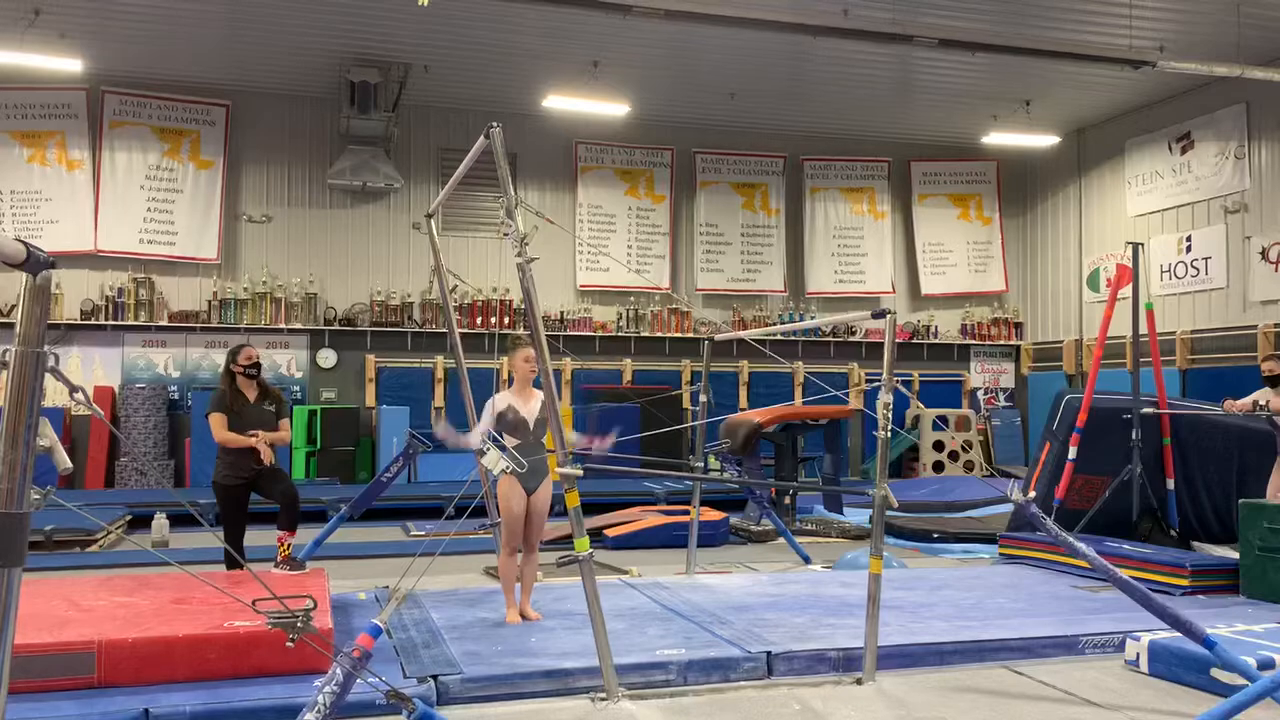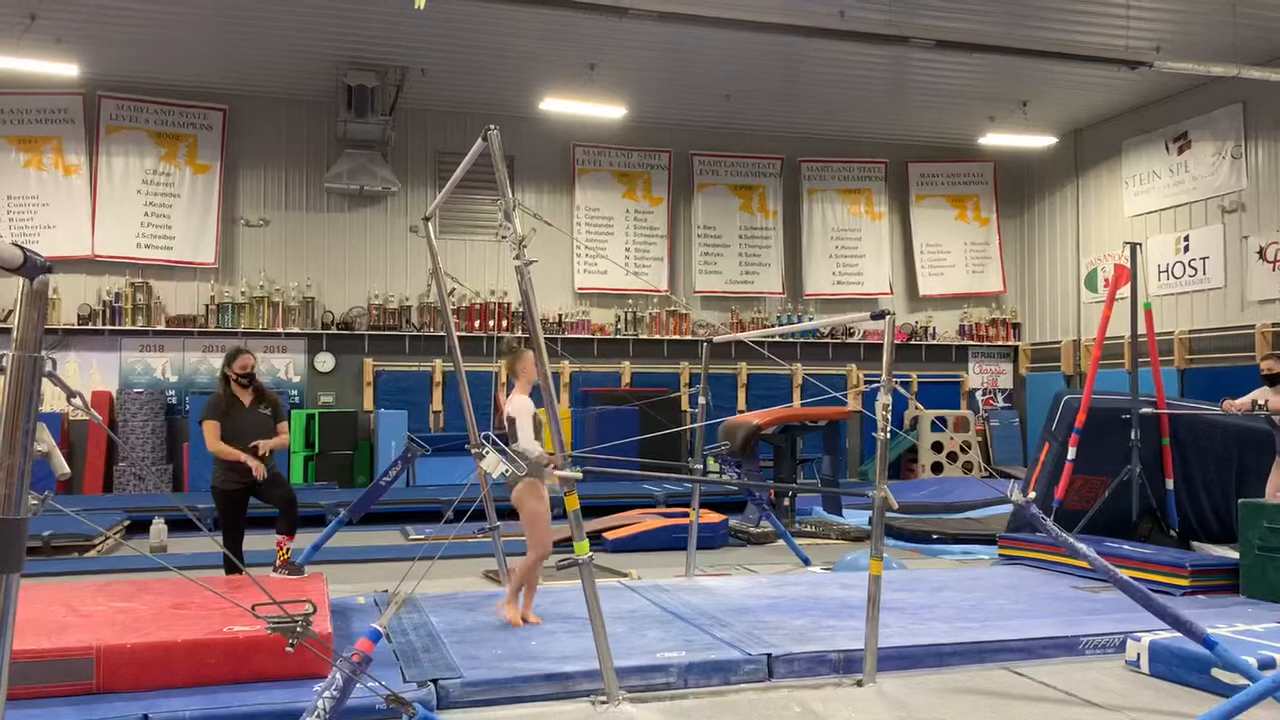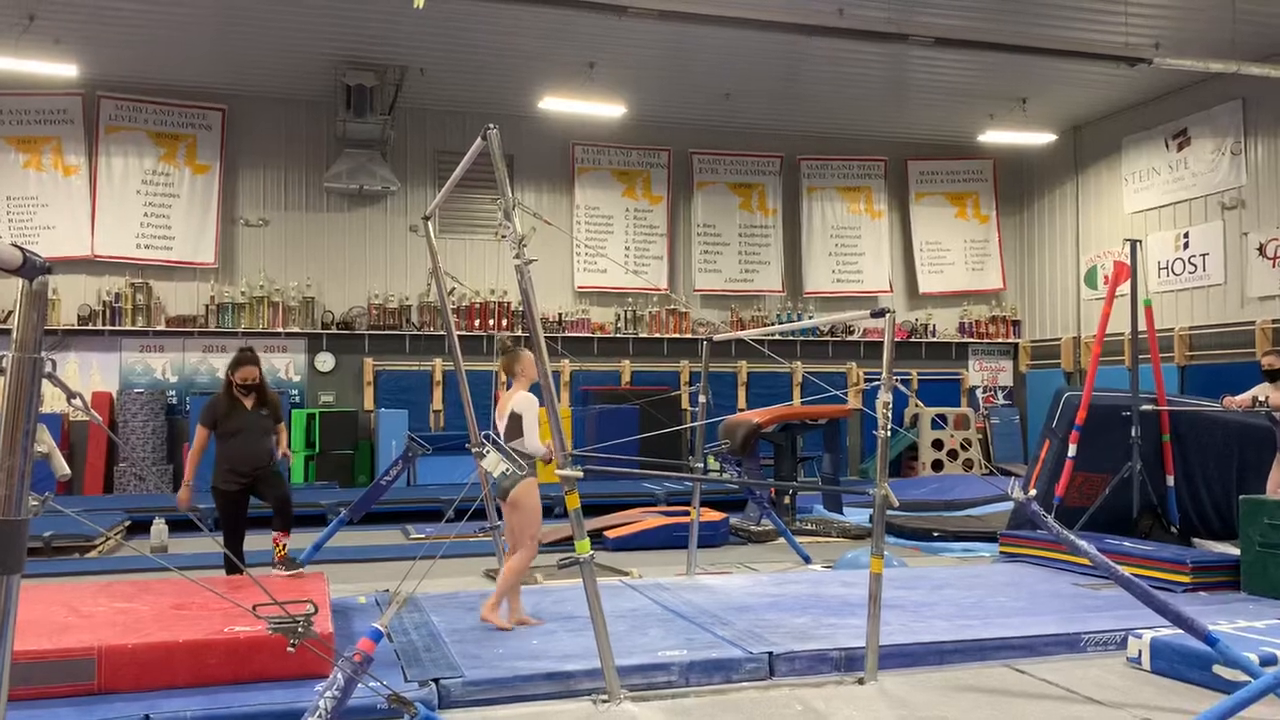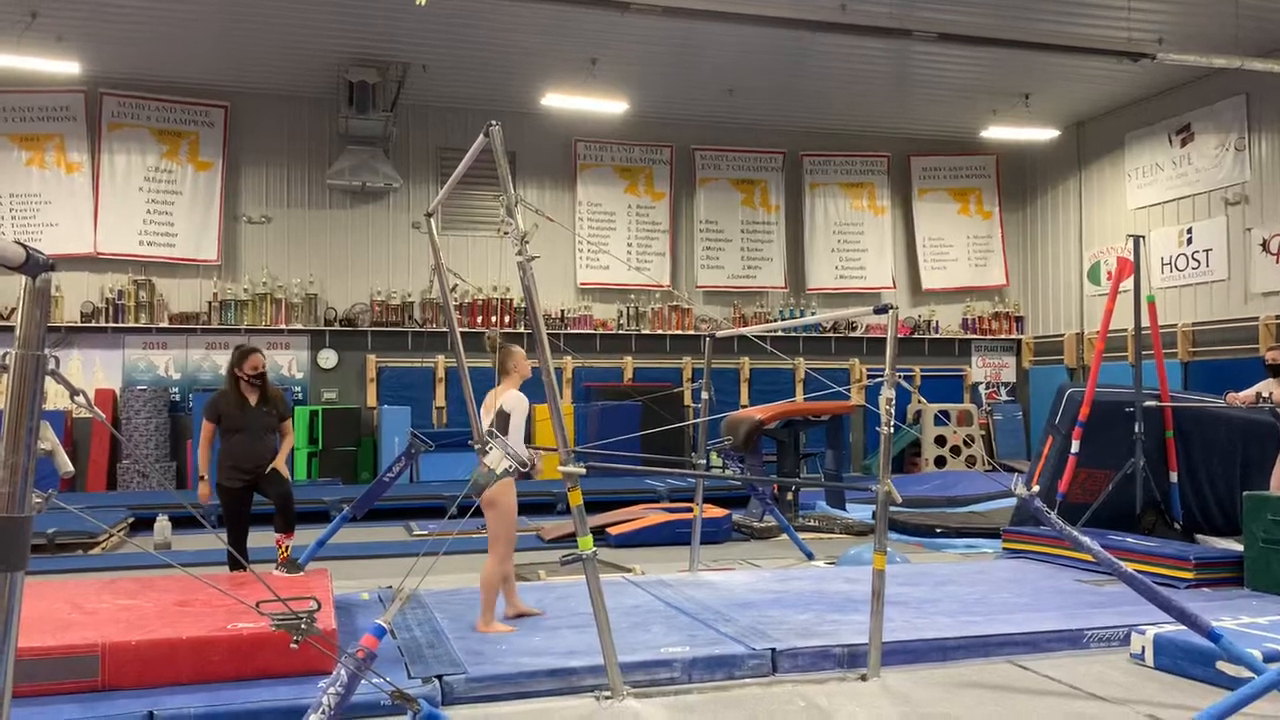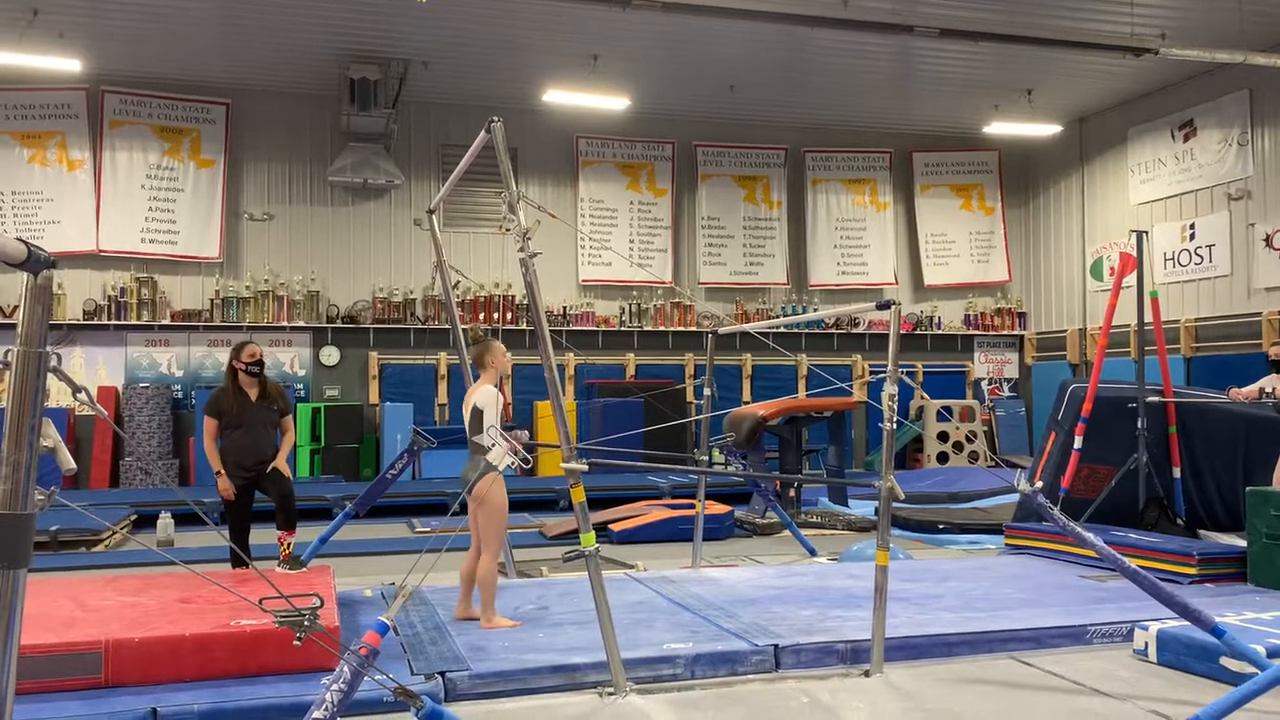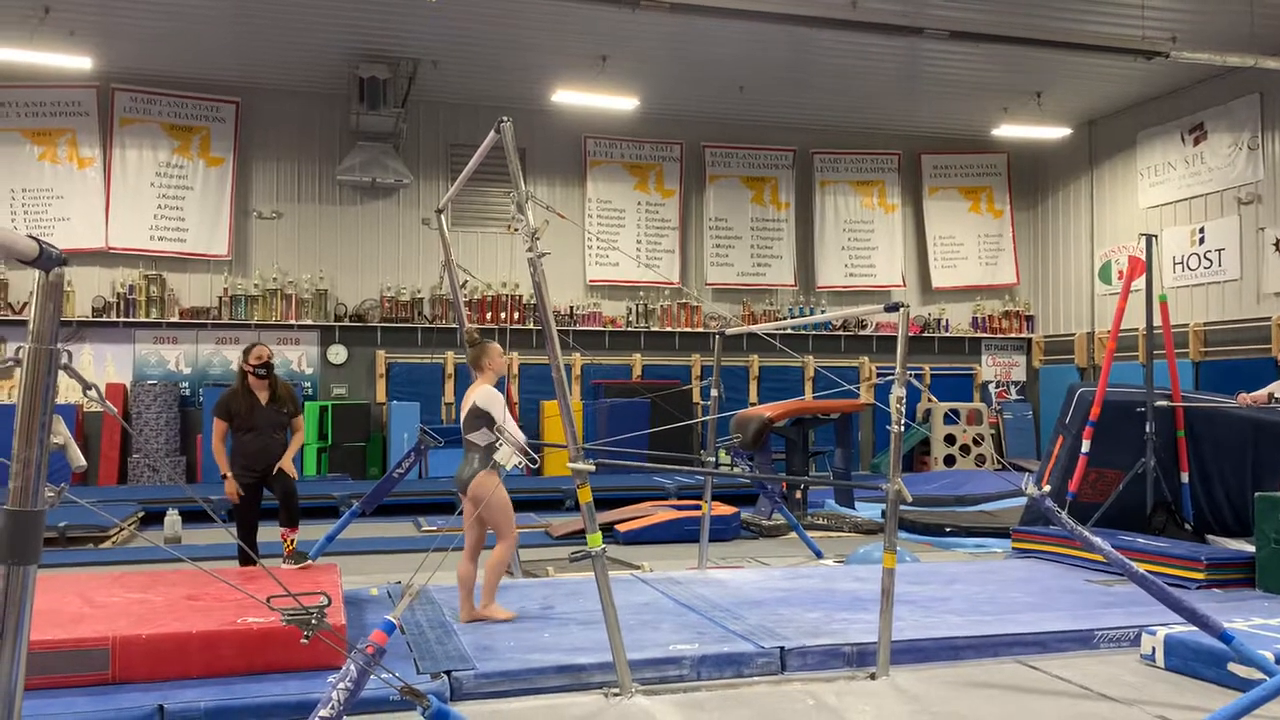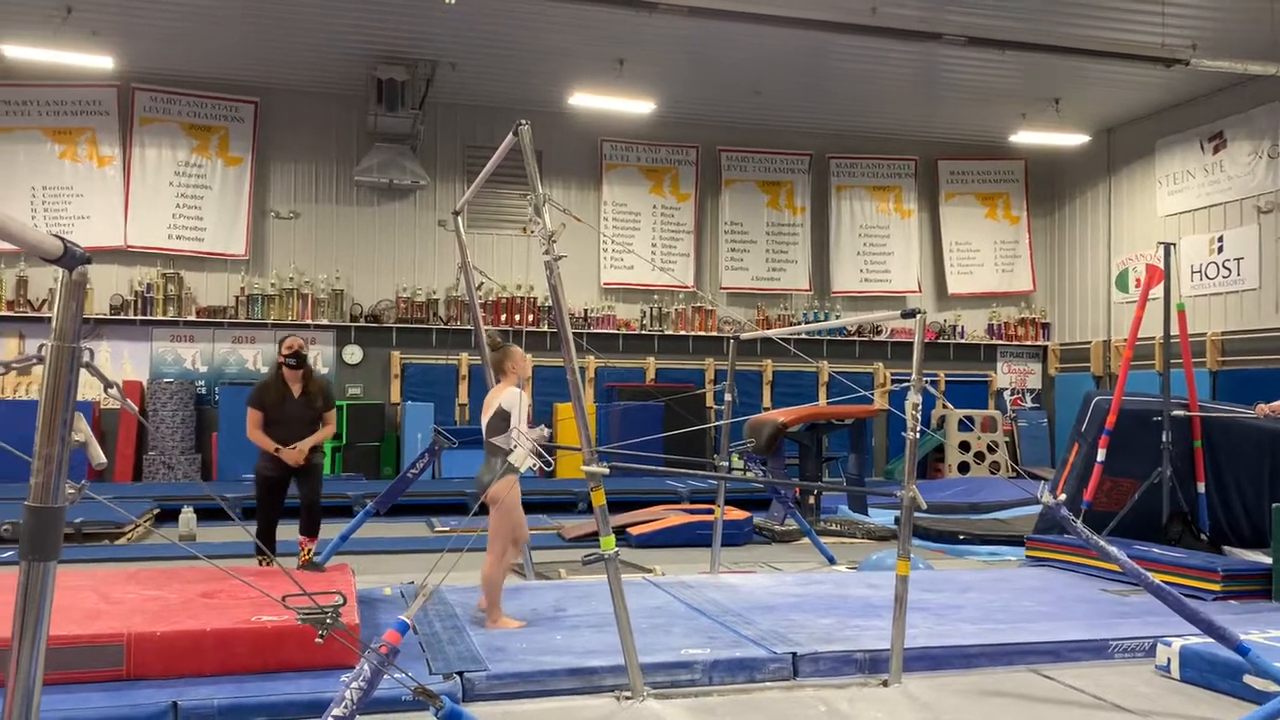
dt=0.4s
person 1, frame 1
left shoulder: (545, 399)
right shoulder: (498, 402)
left elbow: (561, 433)
right elbow: (478, 439)
left wrist: (589, 443)
right wrist: (453, 438)
left hip: (541, 476)
right hip: (512, 476)
left knee: (532, 546)
right knee: (510, 546)
left ankle: (525, 604)
right ankle: (511, 606)
person 1, frame 2
left shoulder: (520, 402)
right shoulder: (521, 403)
right elbow: (528, 447)
left wrist: (545, 466)
right wrist: (551, 462)
left hip: (534, 479)
right hip: (526, 480)
left knee: (540, 550)
right knee: (541, 549)
left ankle: (526, 608)
right ankle: (511, 601)
person 1, frame 3
left shoulder: (503, 402)
right shoulder: (527, 399)
right elbow: (532, 446)
left wrist: (544, 451)
right wrist: (549, 453)
left hip: (505, 478)
right hip: (521, 480)
left knee: (515, 551)
right knee: (527, 550)
left ankle: (515, 612)
right ankle: (491, 607)
person 1, frame 4
left shoulder: (490, 397)
right shoulder: (517, 399)
right elbow: (515, 447)
left wrist: (523, 455)
right wrist: (530, 458)
left hip: (485, 475)
right hip: (499, 480)
left knee: (504, 548)
right knee: (499, 553)
left ankle: (513, 603)
right ankle: (486, 620)
person 1, frame 5
left shoulder: (473, 393)
right shoulder: (492, 394)
right elbow: (493, 444)
left hip: (473, 472)
right hip: (487, 475)
left knee: (479, 547)
right knee: (492, 549)
left ankle: (464, 606)
right ankle: (489, 616)
person 1, frame 6
left shoulder: (472, 393)
right shoulder: (490, 394)
right elbow: (518, 439)
left wrist: (502, 443)
right wrist: (506, 453)
left hip: (467, 474)
right hip: (482, 475)
left knee: (472, 547)
right knee: (507, 538)
left ankle: (468, 608)
right ankle: (487, 603)
person 1, frame 7
left shoulder: (493, 395)
right shoulder: (516, 395)
right elbow: (521, 446)
left wrist: (531, 436)
right wrist: (534, 440)
left hip: (489, 474)
right hip: (502, 478)
left knee: (519, 540)
right knee: (498, 551)
left ankle: (489, 600)
right ankle: (495, 616)
person 2, frame 1
left shoulder: (274, 397)
right shoulder: (222, 397)
left elbow: (286, 436)
right elbow: (220, 435)
left wrist: (267, 436)
right wrist: (254, 442)
left hip: (264, 469)
right hip: (230, 474)
left knee: (290, 495)
right knee: (233, 534)
left ankle: (283, 558)
person 2, frame 2
left shoulder: (270, 400)
right shoulder: (217, 403)
left elbow: (285, 437)
right elbow: (213, 444)
left wrist: (268, 443)
right wrist: (246, 458)
left hip: (264, 473)
right hip: (229, 479)
left knee: (288, 499)
right knee: (232, 538)
left ankle: (282, 562)
person 2, frame 3
left shoulder: (270, 400)
right shoulder: (217, 405)
left elbow: (281, 430)
right elbow: (197, 447)
left wrist: (283, 446)
right wrist: (187, 484)
left hip: (264, 471)
right hip: (228, 480)
left knee: (283, 498)
right knee: (233, 539)
left ankle: (281, 558)
person 2, frame 4
left shoulder: (275, 397)
right shoulder: (221, 400)
left elbow: (287, 433)
right elbow: (206, 442)
left wrist: (281, 459)
right wrist: (203, 478)
left hip: (267, 469)
right hip: (232, 476)
left knee: (285, 497)
right knee: (236, 534)
left ankle: (284, 560)
person 2, frame 5
left shoulder: (275, 393)
right shoulder: (220, 397)
left elbow: (288, 431)
right elbow: (209, 440)
left wrist: (281, 458)
right wrist: (220, 474)
left hip: (268, 466)
right hip: (234, 473)
left knee: (286, 495)
right knee: (238, 531)
left ankle: (286, 557)
person 2, frame 6
left shoulder: (286, 393)
right shoulder: (231, 398)
left elbow: (298, 431)
right elbow: (218, 441)
left wrist: (287, 458)
right wrist: (227, 476)
left hip: (277, 466)
right hip: (244, 472)
left knee: (289, 492)
right knee: (246, 530)
left ankle: (290, 552)
person 2, frame 7
left shoulder: (320, 387)
right shoulder: (265, 389)
left elbow: (330, 425)
right elbow: (253, 430)
left wrist: (307, 443)
right wrist: (280, 451)
left hip: (308, 458)
right hip: (272, 462)
left knee: (312, 502)
right knee: (267, 519)
left ankle: (306, 560)
right ankle: (265, 569)
